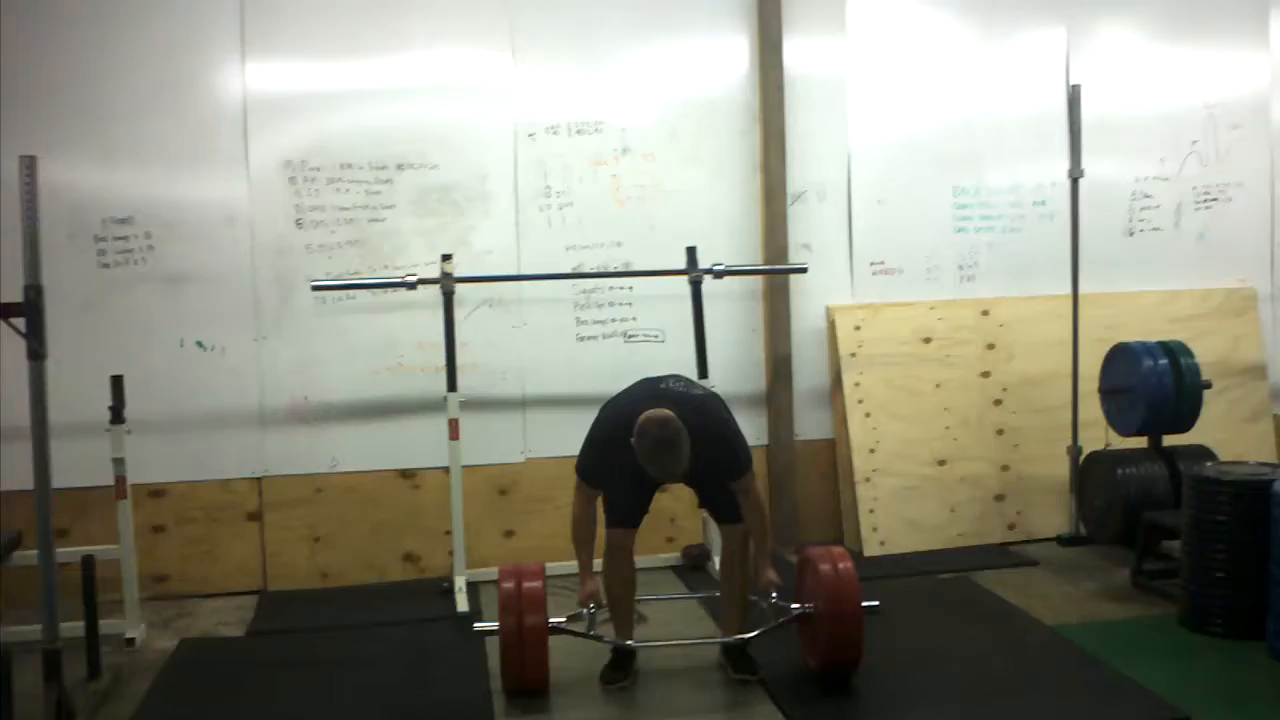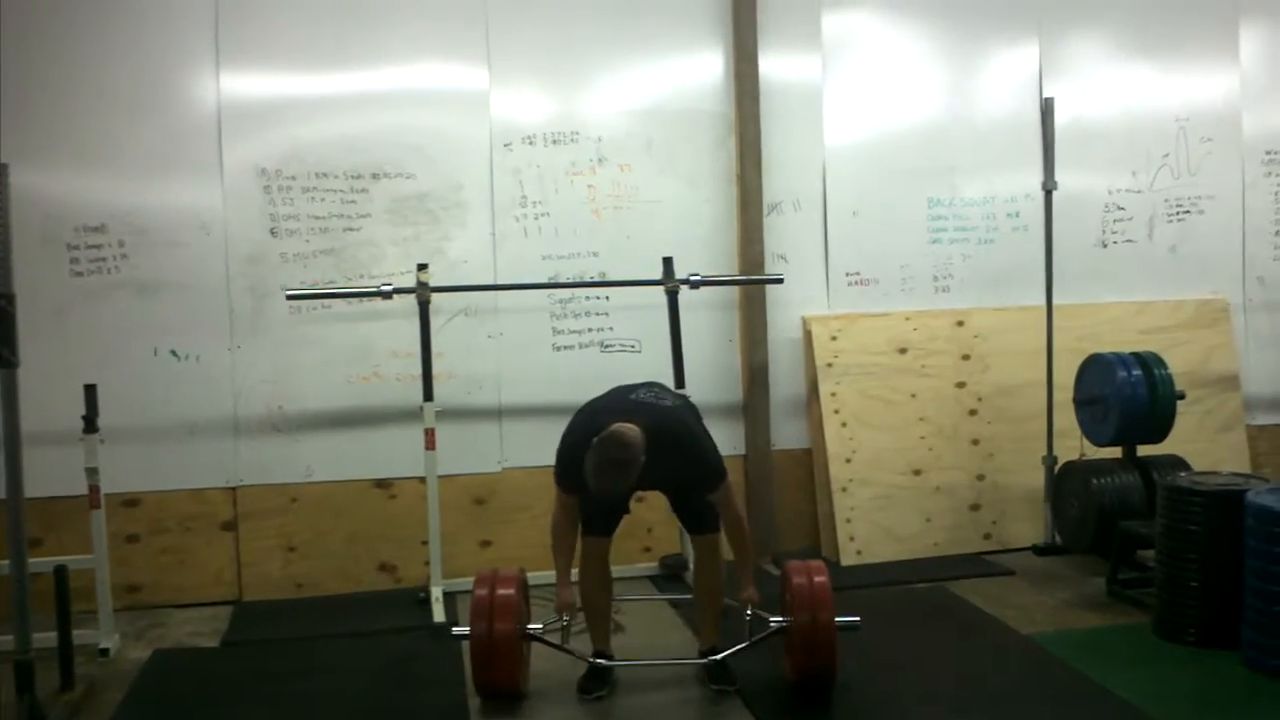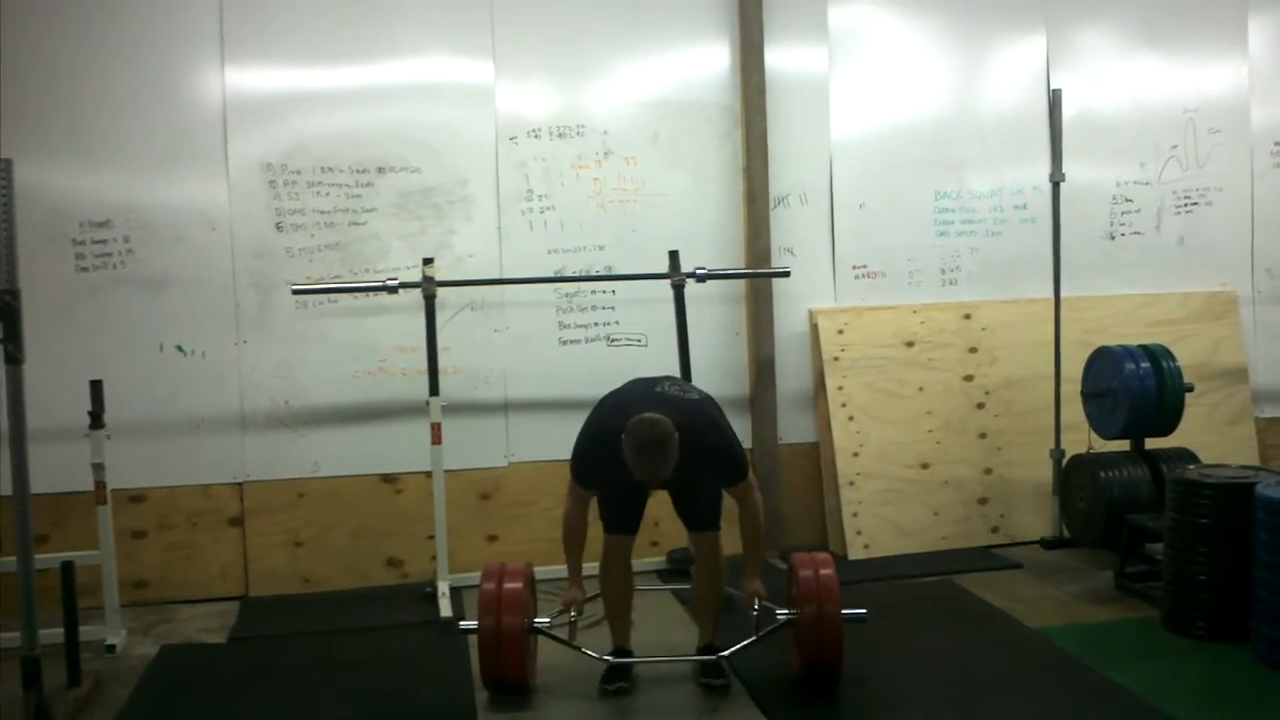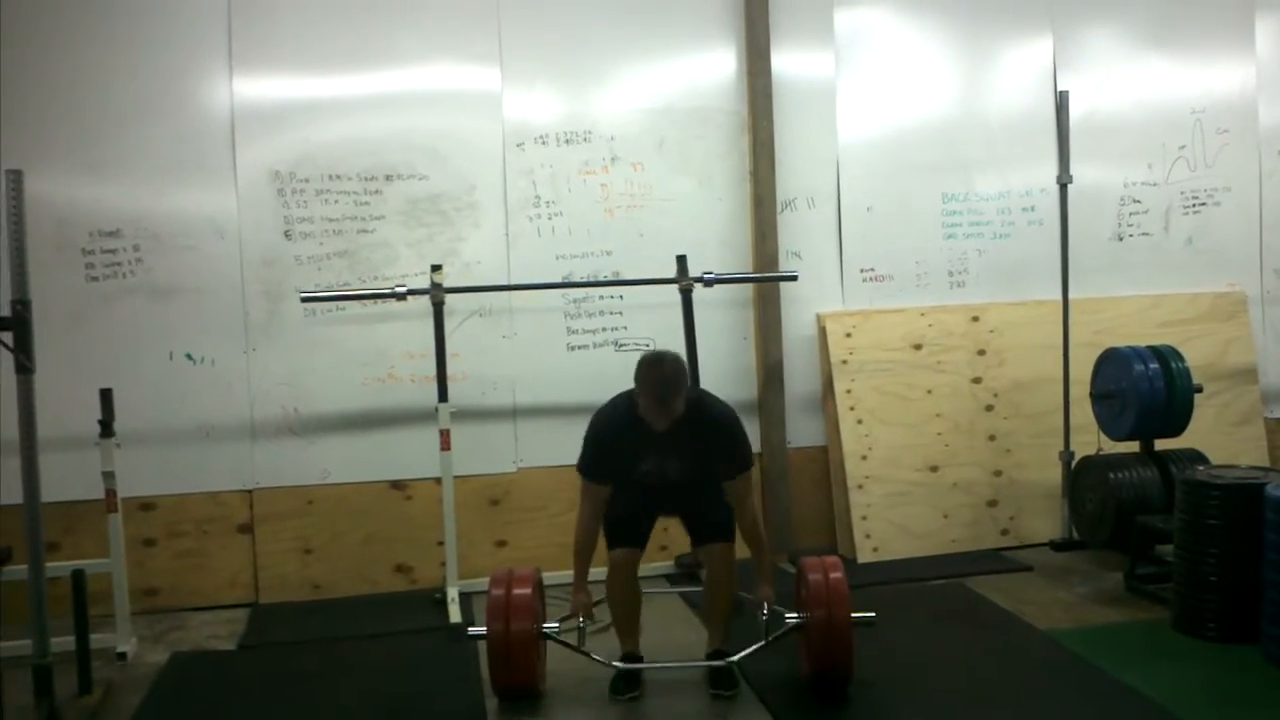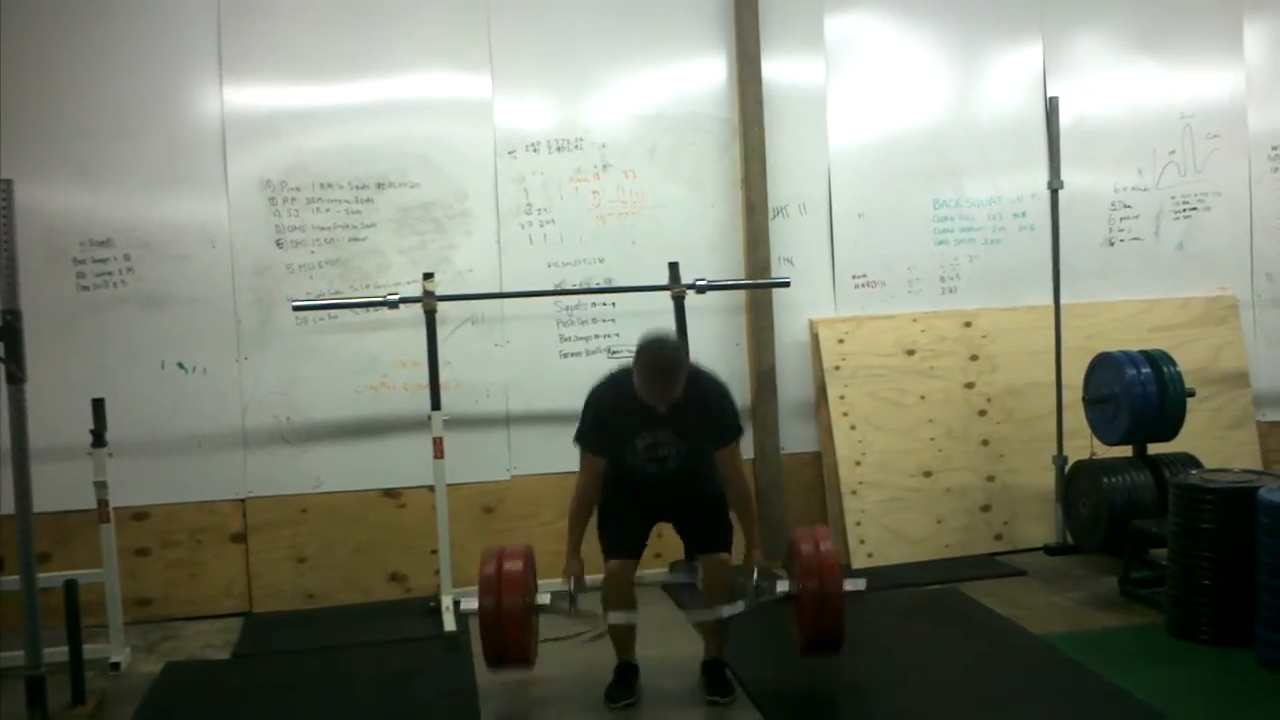
dt=1s
person 1, frame 1
left shoulder: (718, 428)
right shoulder: (608, 432)
left elbow: (748, 494)
right elbow: (584, 500)
left wrist: (763, 563)
right wrist: (587, 576)
left hip: (707, 455)
left knee: (737, 532)
right knee: (618, 540)
left ankle: (732, 644)
right ankle: (623, 649)
person 1, frame 2
left shoulder: (688, 441)
right shoulder: (577, 443)
left elbow: (728, 506)
right elbow: (565, 509)
left wrist: (747, 581)
right wrist: (564, 584)
left hip: (677, 459)
left knee: (708, 543)
right knee: (593, 548)
left ankle: (710, 653)
right ankle: (601, 659)
person 1, frame 3
left shoulder: (712, 435)
right shoulder: (597, 437)
left elbow: (748, 497)
right elbow: (576, 505)
left wrist: (753, 575)
right wrist: (575, 581)
left knee: (707, 542)
right knee: (616, 546)
left ankle: (707, 650)
right ankle: (621, 652)
person 1, frame 4
left shoulder: (718, 419)
right shoulder: (608, 423)
left elbow: (743, 501)
right elbow: (591, 506)
left wrist: (764, 577)
right wrist: (580, 585)
left hip: (700, 483)
right hip: (633, 488)
left knee: (722, 558)
right knee: (620, 562)
left ankle: (717, 656)
right ankle: (630, 660)
person 1, frame 5
left shoulder: (711, 395)
right shoulder: (605, 400)
left elbow: (733, 473)
right elbow: (590, 480)
left wrist: (754, 545)
right wrist: (572, 556)
left hip: (695, 490)
right hip: (628, 494)
left knee: (721, 566)
right knee: (617, 572)
left ankle: (713, 664)
right ankle: (626, 666)
